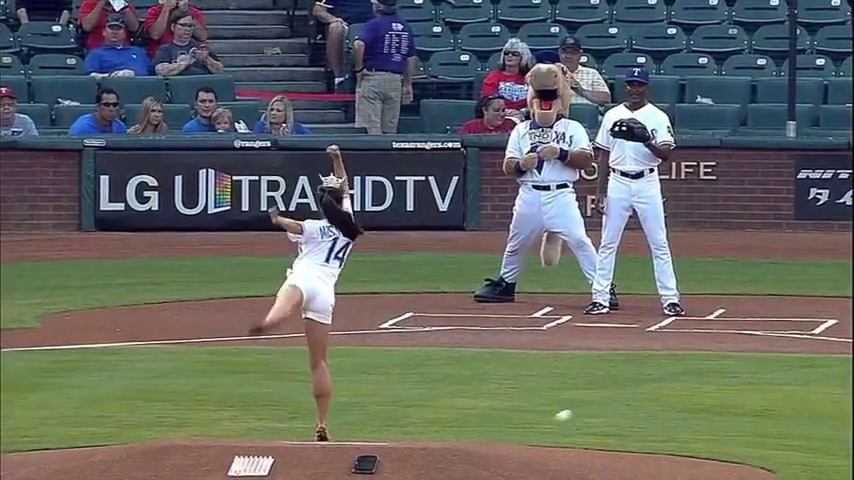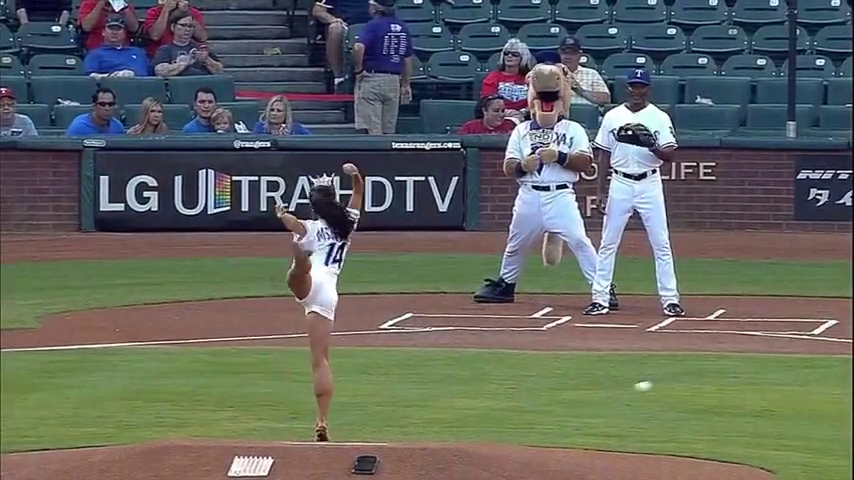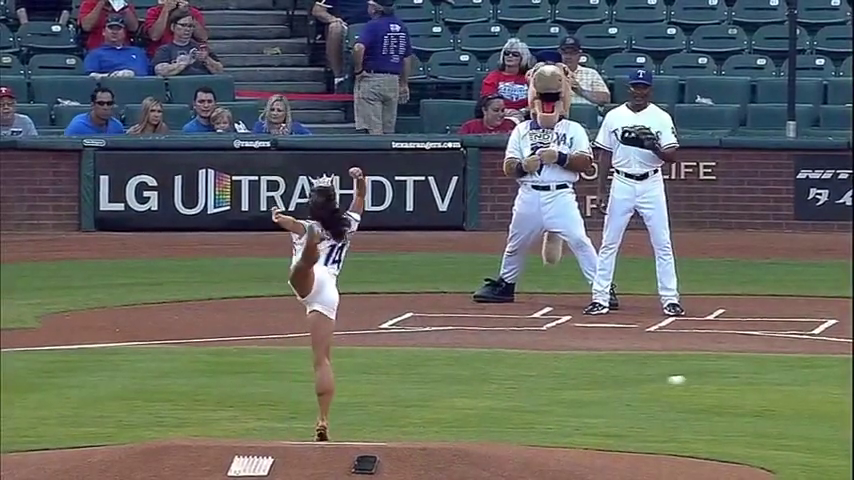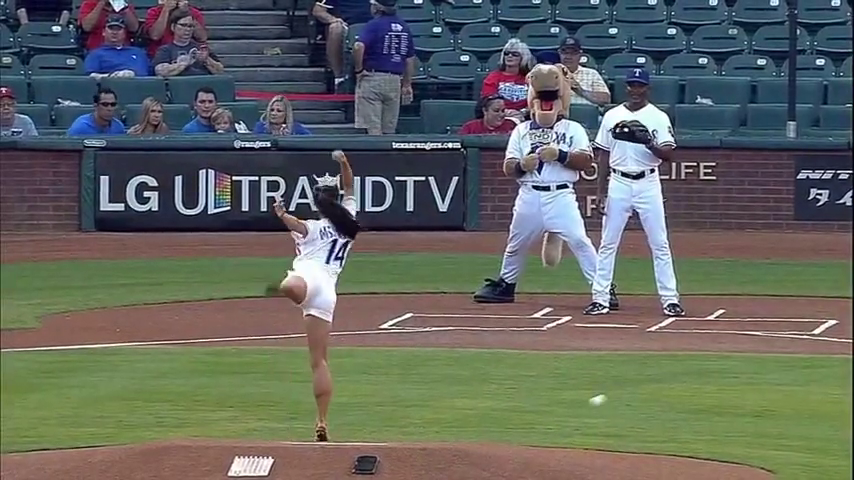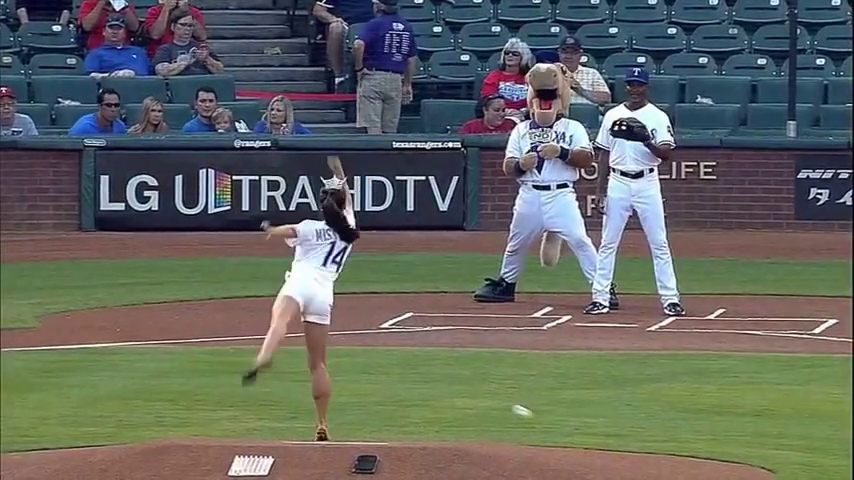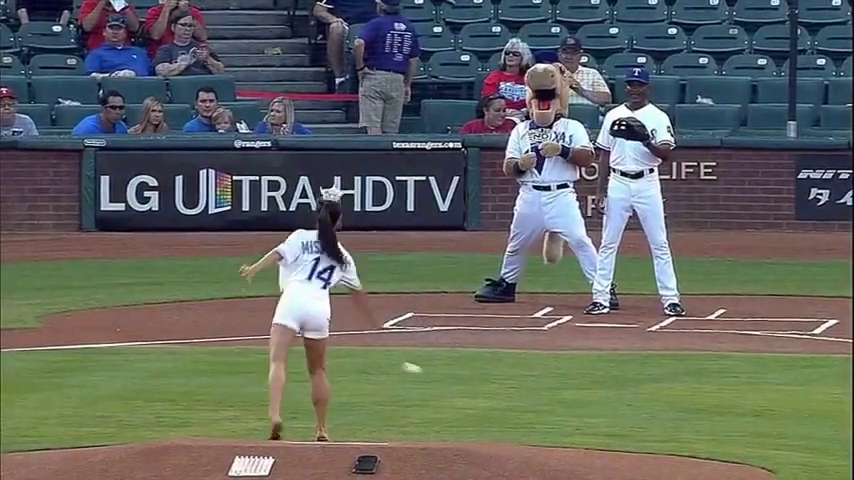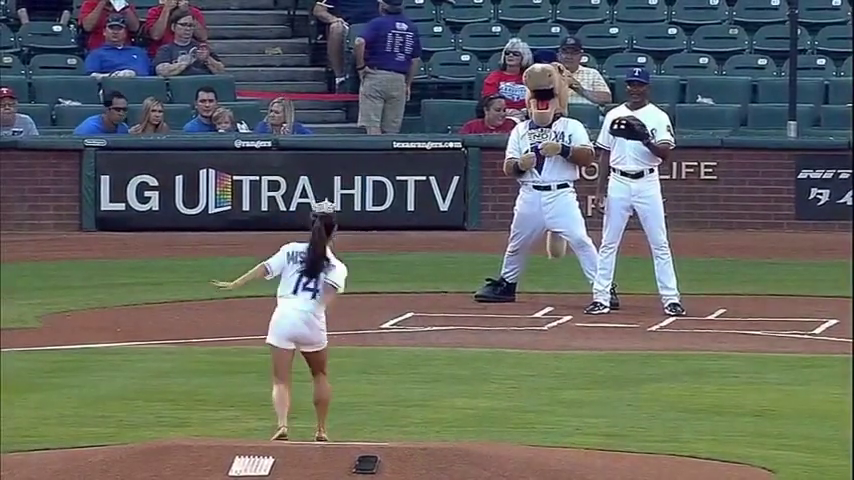
dt=0.1s
person 1, frame 1
left shoulder: (312, 227)
right shoulder: (348, 227)
left elbow: (295, 227)
right elbow: (343, 188)
left wrist: (279, 219)
right wrist: (338, 159)
left hip: (301, 283)
right hip: (324, 296)
right knee: (318, 362)
left ankle: (269, 321)
right ankle: (322, 425)
person 1, frame 2
left shoulder: (310, 229)
right shoulder: (346, 224)
left elbow: (296, 224)
right elbow: (358, 194)
left wrist: (284, 215)
right wrist: (355, 174)
left hip: (308, 283)
right hip: (328, 294)
right knee: (320, 361)
right ankle: (322, 423)
person 1, frame 3
left shoulder: (308, 229)
right shoulder: (346, 226)
left elbow: (293, 225)
right elbow: (359, 200)
left wrist: (281, 219)
right wrist: (359, 179)
left hip: (311, 283)
right hip: (329, 294)
right knee: (322, 361)
right ankle: (323, 424)
person 1, frame 4
left shoulder: (313, 227)
right shoulder: (346, 220)
left elbow: (296, 223)
right elbow: (349, 187)
left wrist: (282, 215)
right wrist: (344, 163)
left hip: (306, 279)
right hip: (327, 294)
right knee: (319, 361)
left ankle: (284, 288)
right ankle: (322, 423)
person 1, frame 5
left shoulder: (312, 227)
right shoulder: (348, 228)
left elbow: (289, 231)
right elbow: (347, 200)
left wrist: (272, 228)
right wrist: (340, 172)
left hip: (298, 285)
right hip: (322, 296)
left knee: (278, 325)
right knee: (318, 365)
left ankle: (262, 360)
right ankle: (321, 426)
person 1, frame 6
left shoulder: (301, 237)
right shoulder: (342, 255)
left elbow: (277, 254)
right elbow: (358, 294)
left wrist: (253, 269)
right wrist: (372, 319)
left hip: (293, 303)
right hip: (319, 310)
left knee: (277, 362)
right knee: (317, 372)
left ankle: (275, 417)
right ankle: (321, 430)
person 1, frame 7
left shoulder: (291, 250)
right shoulder: (335, 265)
left elbow: (263, 269)
right elbow: (333, 291)
left wrist: (235, 284)
right wrist: (320, 309)
left hip: (283, 319)
right hip: (312, 324)
left knee: (281, 383)
right knee: (320, 376)
left ankle: (282, 426)
right ankle: (321, 431)
person 2, frame 1
left shoulder: (658, 117)
right shoulder: (612, 115)
left elbow: (667, 154)
right elbow: (604, 155)
left wrist: (649, 144)
right wrist: (600, 190)
left hip: (647, 184)
right hip: (618, 184)
left knee: (659, 244)
right knee: (608, 243)
left ankle: (670, 299)
right ankle: (600, 299)
person 2, frame 2
left shoulder: (660, 117)
right shoulder: (612, 116)
left elbow: (670, 156)
right elbow: (604, 156)
left wrist: (653, 147)
right wrist: (600, 190)
left hip: (649, 185)
right hip: (620, 185)
left knee: (661, 244)
right knee: (608, 244)
left ankle: (670, 299)
right ankle: (600, 299)
person 2, frame 3
left shoulder: (662, 118)
right shoulder: (614, 116)
left elbow: (671, 156)
right elbow: (605, 155)
left wrist: (654, 148)
right wrist: (601, 190)
left hip: (651, 186)
right hip: (621, 184)
left knee: (662, 244)
right knee: (609, 244)
left ankle: (670, 299)
right ankle: (600, 299)
person 2, frame 4
left shoulder: (659, 117)
right shoulder: (612, 116)
left elbow: (669, 155)
right elbow: (604, 155)
left wrist: (650, 144)
right wrist: (600, 190)
left hip: (648, 185)
right hip: (618, 184)
left knee: (660, 244)
right knee: (607, 244)
left ankle: (670, 299)
right ankle: (600, 299)
person 2, frame 5
left shoulder: (658, 117)
right shoulder: (612, 115)
left elbow: (667, 154)
right elbow: (604, 154)
left wrist: (648, 142)
right wrist: (599, 189)
left hip: (647, 184)
right hip: (618, 184)
left knee: (659, 243)
right knee: (608, 243)
left ankle: (670, 298)
right ankle: (600, 298)
person 2, frame 6
left shoulder: (659, 117)
right shoulder: (613, 116)
left elbow: (667, 154)
right elbow: (605, 155)
left wrist: (647, 142)
right wrist: (600, 190)
left hip: (647, 184)
right hip: (618, 184)
left knee: (659, 244)
right knee: (608, 243)
left ankle: (670, 299)
right ankle: (600, 298)
person 2, frame 7
left shoulder: (659, 117)
right shoulder: (613, 115)
left elbow: (666, 152)
right elbow: (605, 154)
left wrist: (646, 141)
right wrist: (600, 189)
left hip: (647, 184)
right hip: (618, 184)
left knee: (659, 243)
right knee: (608, 243)
left ankle: (670, 298)
right ankle: (600, 298)
person 3, frame 1
left shoulder: (572, 127)
right shoulder: (521, 130)
left elbow: (587, 159)
right elbow: (508, 166)
left wrist: (561, 153)
right wrist: (521, 165)
left hip: (560, 196)
right hip: (529, 196)
left knee: (579, 240)
right knee: (516, 244)
left ankle: (603, 289)
right ankle: (504, 285)
person 3, frame 2
left shoulder: (573, 128)
right shoulder: (521, 130)
left elbow: (586, 162)
right elbow: (508, 168)
left wrist: (559, 156)
right wrist: (522, 165)
left hip: (560, 196)
right hip: (528, 196)
left knee: (578, 241)
right knee: (516, 244)
right ankle: (504, 285)
person 3, frame 3
left shoulder: (573, 129)
right shoulder: (521, 129)
left elbow: (586, 162)
right elbow: (508, 167)
left wrist: (559, 157)
right wrist: (523, 166)
left hip: (560, 196)
right hip: (528, 196)
left knee: (578, 241)
right knee: (516, 244)
right ankle: (504, 285)
person 3, frame 4
left shoulder: (573, 128)
right shoulder: (521, 130)
left elbow: (586, 161)
right elbow: (508, 167)
left wrist: (560, 154)
right wrist: (521, 165)
left hip: (560, 196)
right hip: (529, 196)
left knee: (578, 240)
right knee: (516, 243)
left ankle: (604, 289)
right ankle: (504, 285)
person 3, frame 5
left shoulder: (572, 127)
right shoulder: (521, 129)
left elbow: (587, 159)
right elbow: (508, 166)
left wrist: (561, 151)
right wrist: (520, 165)
left hip: (560, 195)
right hip: (529, 195)
left knee: (579, 240)
right knee: (517, 243)
left ankle: (604, 288)
right ankle: (504, 284)
person 3, frame 6
left shoulder: (572, 126)
right shoulder: (521, 129)
left elbow: (587, 157)
right elbow: (508, 167)
left wrist: (562, 150)
right wrist: (520, 164)
left hip: (561, 196)
right hip: (529, 196)
left knee: (579, 240)
right knee: (517, 243)
right ankle: (505, 285)
person 3, frame 7
left shoulder: (572, 126)
right shoulder: (520, 129)
left elbow: (587, 157)
right elbow: (508, 167)
left wrist: (562, 149)
right wrist: (519, 165)
left hip: (561, 196)
right hip: (529, 196)
left knee: (580, 240)
right knee: (517, 243)
right ankle: (505, 285)
person 4, frame 1
left shoulder: (375, 23)
right shoulder: (405, 26)
left elbow: (358, 45)
right elbow: (411, 58)
left wrist: (358, 68)
right wrist: (407, 84)
left hip: (373, 78)
right hip: (395, 80)
left knee: (373, 127)
right knee: (389, 130)
person 4, frame 2
left shoulder: (374, 25)
right shoulder: (403, 27)
left elbow: (358, 47)
right elbow: (408, 59)
left wrist: (358, 70)
right wrist: (405, 84)
left hip: (372, 79)
right hip: (393, 81)
left knee: (374, 128)
right knee: (388, 131)
person 4, frame 3
left shoulder: (373, 25)
right shoulder: (401, 27)
left elbow: (358, 48)
right elbow: (407, 58)
left wrist: (358, 70)
right wrist: (404, 84)
left hip: (371, 79)
right hip: (393, 81)
left knee: (374, 129)
right knee: (388, 131)
person 4, frame 4
left shoulder: (374, 25)
right shoulder: (404, 27)
left elbow: (358, 47)
right elbow: (410, 59)
left wrist: (358, 69)
right wrist: (407, 84)
left hip: (372, 79)
right hip: (394, 81)
left knee: (373, 128)
right knee: (389, 130)
person 4, frame 5
left shoulder: (375, 23)
right shoulder: (406, 26)
left elbow: (358, 45)
right elbow: (412, 59)
left wrist: (359, 68)
right wrist: (407, 84)
left hip: (373, 77)
right hip: (396, 80)
left knee: (373, 127)
right knee: (390, 130)
person 4, frame 6
left shoulder: (377, 23)
right shoulder: (409, 27)
left elbow: (359, 43)
right elbow: (414, 59)
left wrist: (360, 67)
right wrist: (407, 84)
left hip: (374, 77)
right hip: (397, 80)
left knee: (373, 126)
right knee: (391, 130)
person 4, frame 7
left shoulder: (378, 23)
right shoulder: (411, 27)
left elbow: (359, 42)
right elbow: (416, 59)
left wrist: (360, 66)
right wrist: (408, 84)
left hip: (376, 76)
right hip: (399, 80)
left knee: (372, 126)
right knee: (392, 129)
